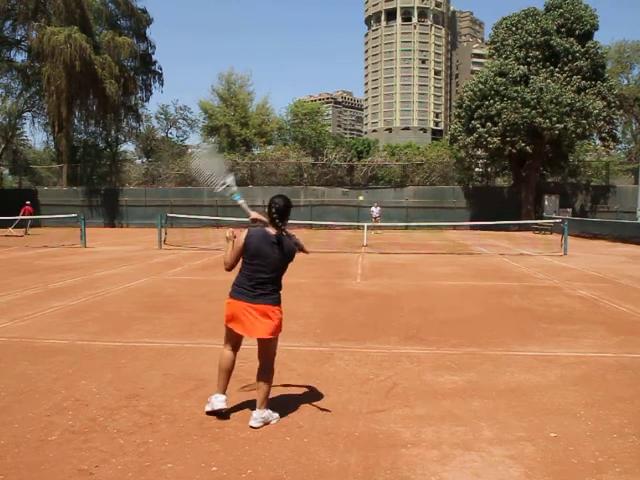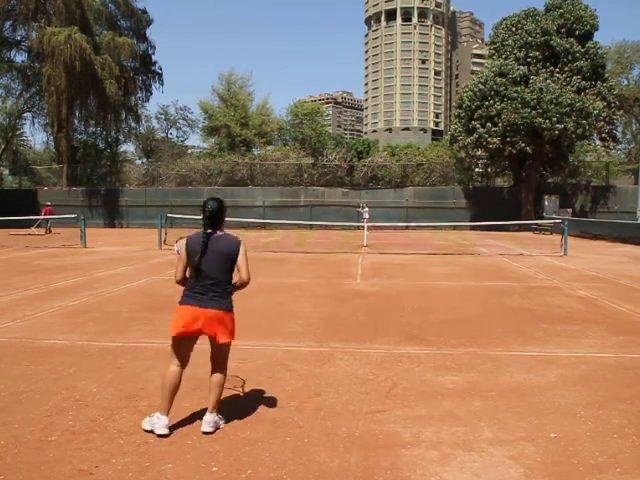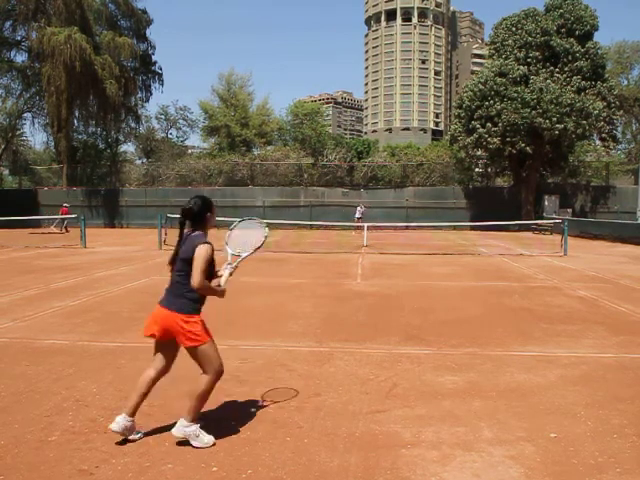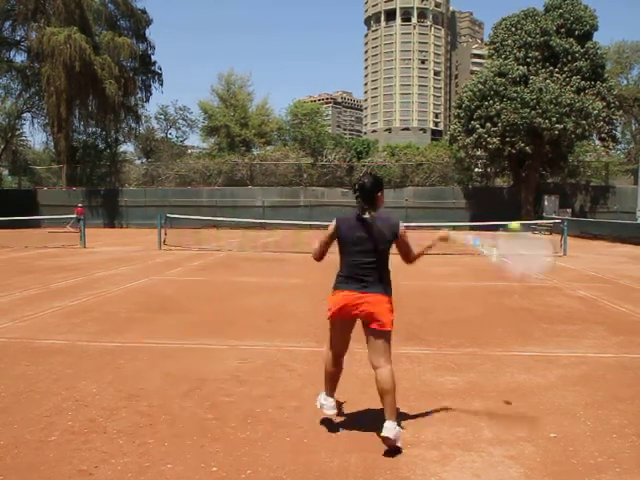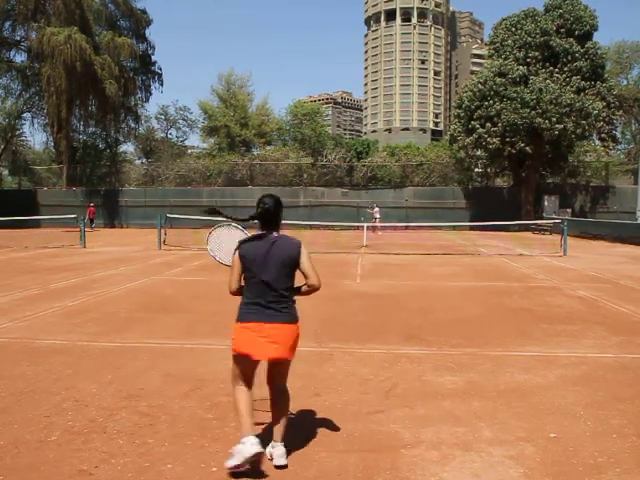
dt=1s
person 1, frame 1
left shoulder: (248, 234)
right shoulder: (292, 243)
left elbow: (228, 264)
left wrist: (231, 242)
right wrist: (261, 222)
left hip: (239, 301)
right hip: (268, 308)
left knee: (229, 347)
right knee: (266, 359)
left ankle: (219, 397)
right ankle: (260, 412)
person 1, frame 2
left shoulder: (189, 242)
right shoulder: (235, 243)
left elbow: (179, 278)
right elbow: (244, 279)
left hip: (189, 308)
right hip: (219, 311)
left knee: (177, 364)
right knee: (219, 366)
left ankle: (161, 418)
right ankle: (211, 416)
person 1, frame 3
left shoulder: (186, 239)
right shoulder: (204, 246)
right elbow: (197, 284)
left wrist: (217, 273)
right wrist: (217, 291)
left hip: (167, 311)
right hip: (183, 317)
left knee: (159, 368)
right knee: (214, 370)
left ankle: (124, 420)
right ankle: (188, 425)
person 1, frame 4
left shoulder: (340, 222)
right shoulder: (393, 226)
left elbow: (317, 256)
right elbow: (410, 258)
left wrist: (332, 238)
right wrist: (434, 241)
left hip: (343, 294)
right hip: (373, 300)
left knee: (335, 350)
right knee: (381, 362)
left ankle: (328, 397)
right ankle: (389, 424)
person 1, frame 5
left shoulder: (244, 247)
right shoulder: (296, 246)
left elbow: (234, 288)
right elbow: (315, 284)
left hip: (251, 325)
right hip: (285, 326)
left knee: (241, 384)
right knee: (278, 384)
left ankle: (248, 441)
right ankle: (278, 447)
